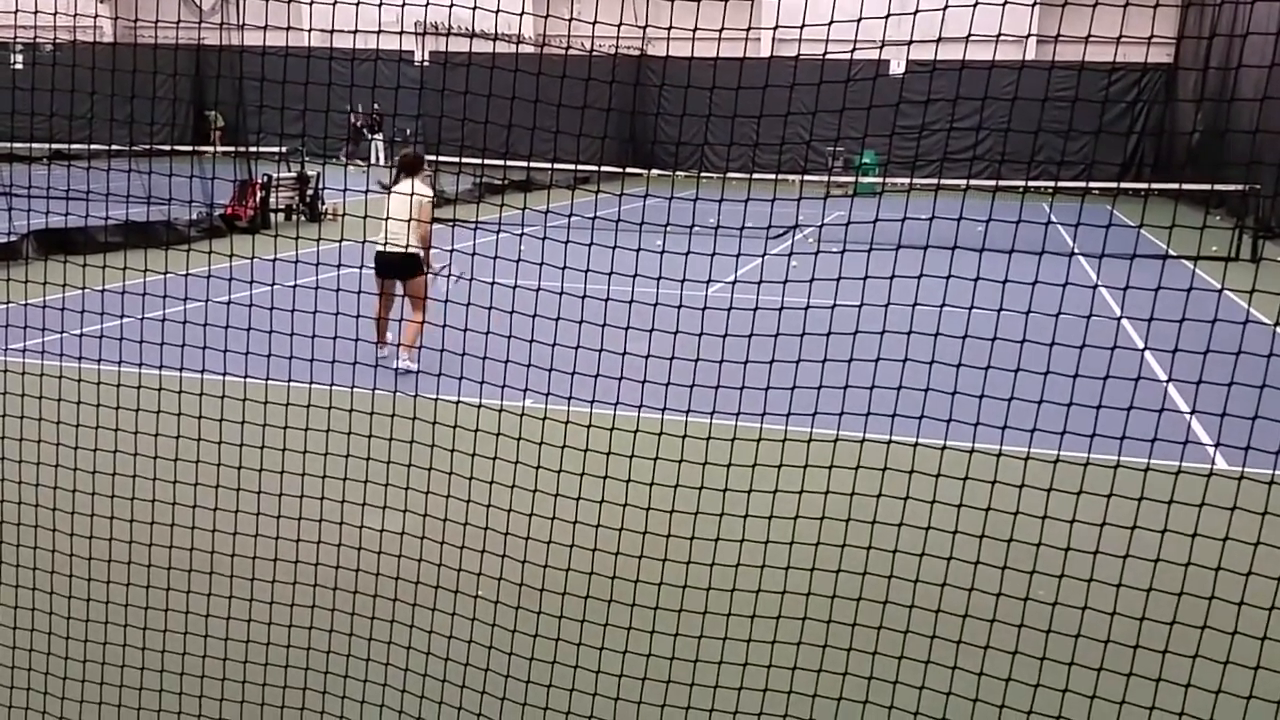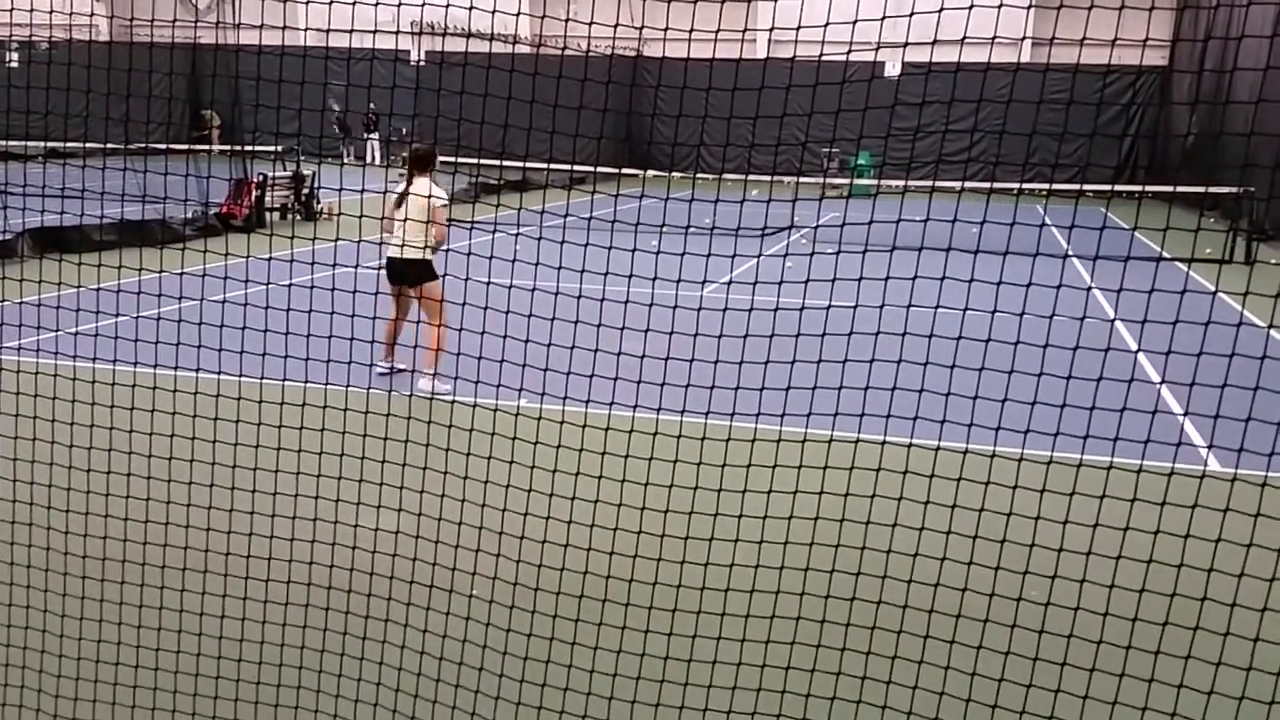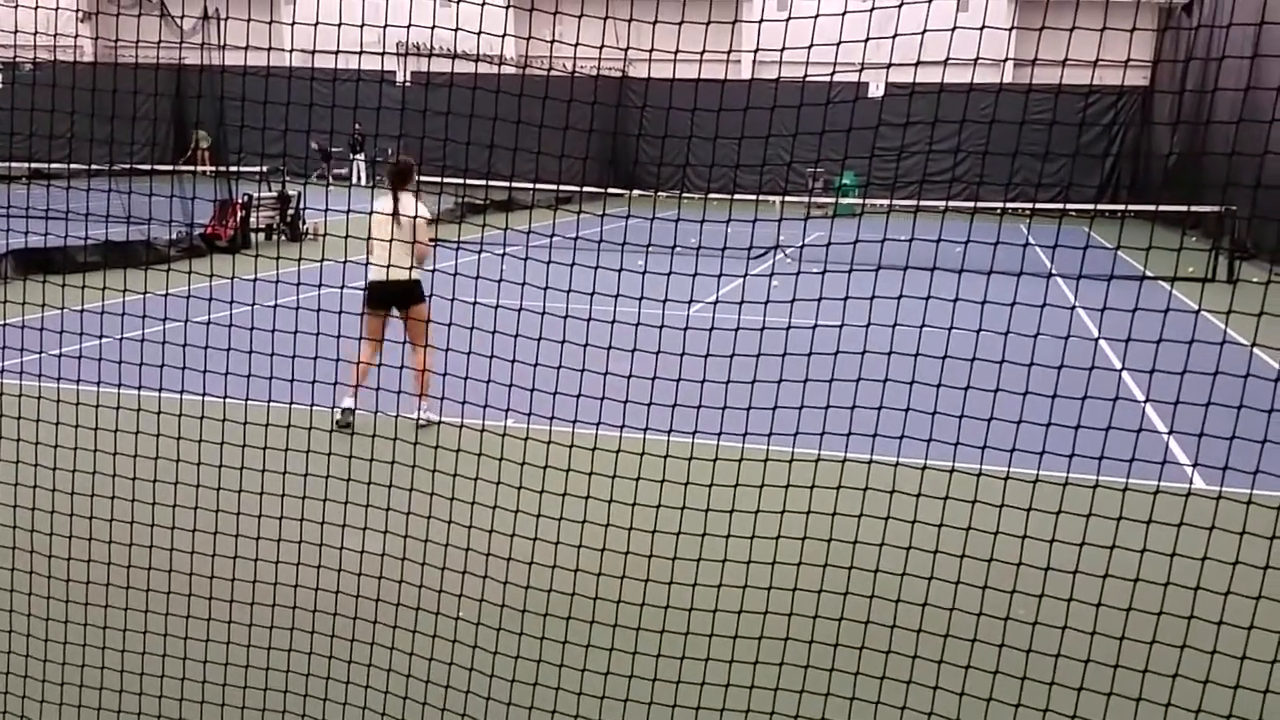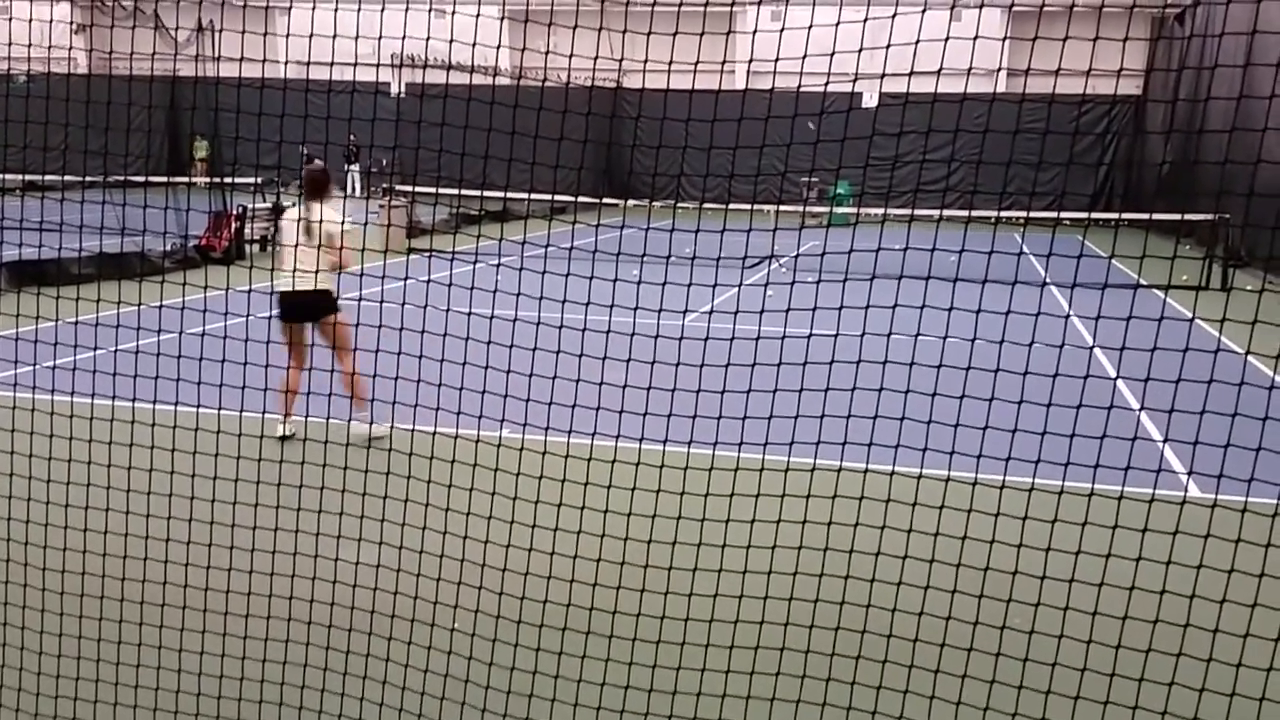
dt=0.5s
person 1, frame 1
left shoulder: (394, 190)
right shoulder: (425, 192)
right elbow: (424, 231)
right wrist: (426, 255)
left hip: (383, 254)
right hip: (407, 256)
left knee: (385, 300)
right knee: (418, 309)
left ankle: (382, 345)
right ankle: (404, 358)
person 1, frame 2
left shoulder: (400, 190)
right shoulder: (435, 193)
left elbow: (386, 227)
right elbow: (440, 235)
right wrist: (432, 246)
left hip: (393, 260)
right hip: (417, 263)
left knee: (400, 308)
right knee: (437, 319)
left ankle: (387, 361)
right ankle: (429, 377)
person 1, frame 3
left shoulder: (376, 207)
right shoulder: (419, 210)
left elbow: (371, 248)
right elbow: (424, 254)
left hip: (377, 283)
right hip: (406, 284)
left knee: (370, 349)
right knee: (420, 346)
left ankle: (349, 399)
right ankle: (422, 408)
person 1, frame 4
left shoulder: (287, 216)
right shoulder: (333, 218)
left elbow: (282, 256)
right elbow: (340, 262)
left hip: (287, 294)
right hip: (319, 294)
left knee: (295, 362)
right knee: (346, 356)
left ankle: (285, 422)
right ankle: (362, 419)
